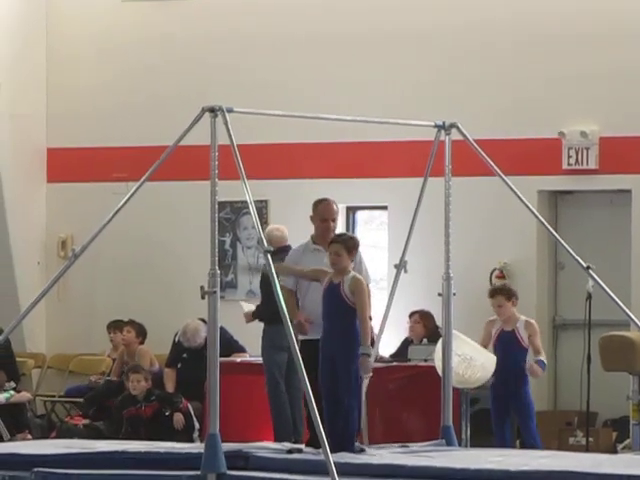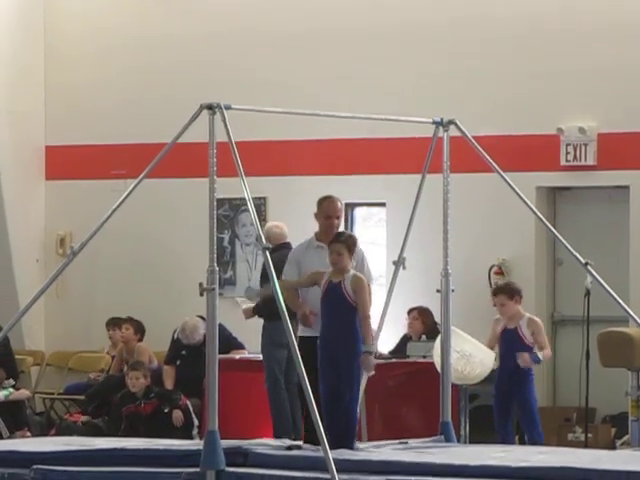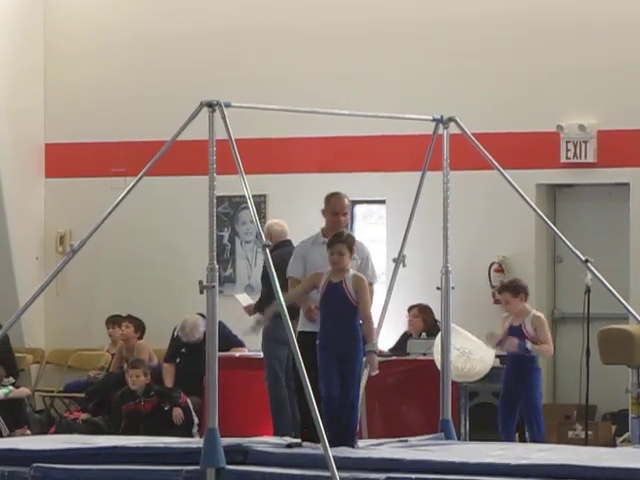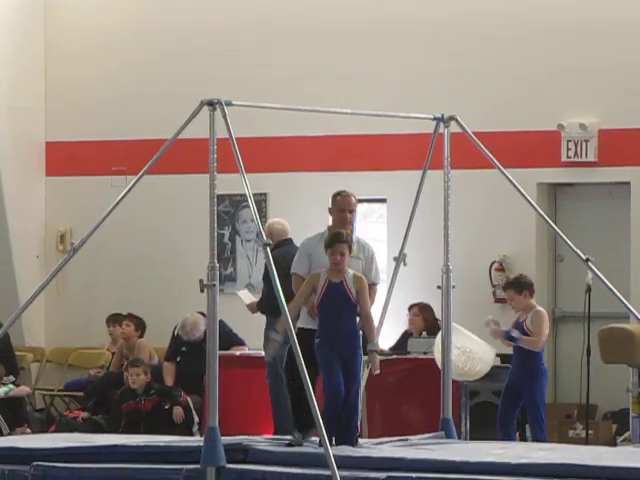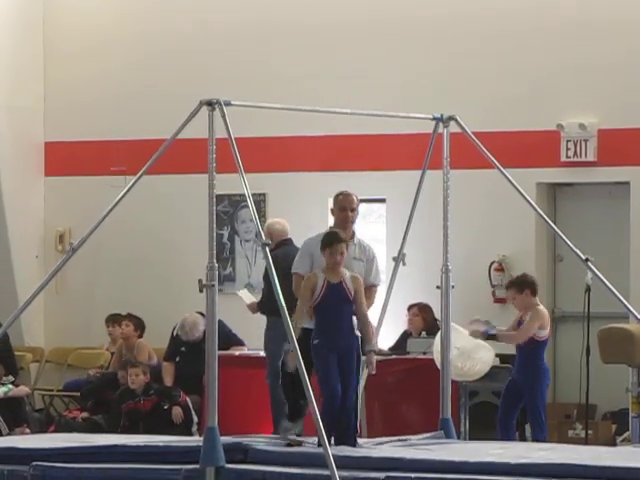
dt=0.1s
person 1, frame 1
right shoulder: (297, 255)
right elbow: (287, 290)
right wrist: (296, 315)
right hip: (311, 335)
right knee: (315, 391)
right ankle: (317, 440)
person 1, frame 2
left shoulder: (354, 251)
right shoulder: (300, 251)
right elbow: (290, 288)
right wrist: (300, 310)
right hip: (310, 332)
right knee: (311, 389)
right ankle: (313, 439)
person 1, frame 3
left shoulder: (359, 249)
right shoulder: (305, 247)
left elbow: (368, 286)
right elbow: (294, 283)
right wrist: (305, 304)
right hip: (311, 328)
right knee: (306, 383)
right ankle: (310, 435)
person 1, frame 4
left shoulder: (364, 249)
right shoulder: (311, 244)
left elbow: (371, 286)
right elbow: (297, 280)
right wrist: (308, 303)
right hip: (311, 325)
right knee: (297, 375)
right ankle: (304, 428)
person 1, frame 5
left shoulder: (365, 251)
right shoulder: (313, 244)
left elbow: (371, 288)
right elbow: (298, 279)
right hip: (312, 324)
right knee: (292, 370)
right ankle: (295, 416)
person 2, frame 1
left shoulder: (356, 282)
right shoulder: (325, 276)
left elbow: (364, 319)
right elbow: (295, 270)
left wrist: (365, 352)
left hip: (349, 347)
right hip: (327, 345)
left knee: (347, 399)
right knee: (329, 398)
left ankle: (347, 450)
right ankle: (333, 449)
person 2, frame 2
left shoulder: (358, 281)
right shoulder: (322, 277)
left elbow: (365, 318)
right elbow: (291, 285)
left wrist: (368, 350)
left hip: (350, 346)
right hip: (326, 345)
left knee: (348, 398)
right knee: (327, 396)
left ankle: (346, 447)
right ankle: (332, 446)
person 2, frame 3
left shoulder: (358, 281)
right shoulder: (319, 278)
left elbow: (366, 318)
right elbow: (290, 297)
left wrist: (371, 350)
right wrist: (267, 315)
left hip: (351, 345)
right hip: (326, 344)
left knee: (349, 397)
right knee: (330, 394)
left ankle: (347, 445)
right ankle: (331, 443)
person 2, frame 4
left shoulder: (358, 280)
right shoulder: (315, 279)
left elbow: (367, 317)
right elbow: (293, 308)
left wrist: (373, 350)
right wrist: (278, 335)
left hip: (351, 344)
right hip: (326, 344)
left knee: (350, 397)
right knee: (335, 392)
left ankle: (347, 444)
right ankle: (327, 441)
person 2, frame 5
left shoulder: (354, 281)
right shoulder: (313, 280)
left elbow: (363, 317)
right elbow: (299, 315)
left wrist: (370, 349)
left hip: (348, 344)
right hip: (322, 344)
left knee: (348, 397)
right knee: (332, 393)
left ankle: (346, 445)
right ankle: (325, 442)
person 3, frame 1
left shoulder: (272, 266)
left elbow: (269, 305)
left wrist: (253, 315)
left hip: (277, 330)
left knee: (277, 386)
right knee: (294, 385)
left ankle: (284, 437)
right ankle: (297, 436)
person 3, frame 2
left shoulder: (272, 262)
left elbow: (269, 301)
left wrist: (254, 311)
left hip: (276, 327)
right hip: (297, 326)
left knee: (276, 383)
right knee: (293, 382)
left ankle: (283, 435)
right ankle: (297, 433)
person 3, frame 3
left shoulder: (273, 259)
left elbow: (271, 298)
left wrist: (255, 308)
left hip: (278, 324)
left knee: (277, 380)
right knee: (293, 380)
left ankle: (284, 432)
right ankle: (296, 431)
person 3, frame 4
left shoulder: (276, 258)
left elbow: (273, 296)
left wrist: (258, 306)
left hip: (279, 323)
left knee: (277, 379)
left ankle: (284, 431)
right ankle: (296, 430)
person 3, frame 5
left shoulder: (276, 257)
left elbow: (273, 296)
left wrist: (258, 306)
left hip: (279, 323)
left knee: (277, 378)
left ankle: (282, 430)
person 4, frame 1
left shoulder: (528, 325)
right shoulder: (491, 324)
left elbow: (539, 352)
left wrist: (539, 364)
left hip: (520, 383)
right hip: (497, 383)
left knee: (529, 431)
right knee: (501, 434)
person 4, frame 2
left shoulder: (532, 322)
right shoulder: (498, 322)
left elbow: (547, 350)
right elbow: (490, 347)
left wrist: (534, 357)
left hip: (523, 380)
right hip: (502, 380)
left knee: (532, 429)
right knee: (503, 429)
person 4, frame 3
left shoulder: (537, 319)
right shoulder: (507, 319)
left elbow: (548, 348)
right elbow: (501, 343)
left wrist: (523, 346)
right wrist: (499, 342)
left hip: (530, 377)
right hip: (510, 377)
left knee: (534, 427)
right knee: (505, 426)
person 4, frame 4
left shoulder: (539, 314)
right shoulder: (519, 315)
left elbow: (538, 344)
right elbow: (512, 342)
left wrist: (511, 335)
right wrist: (499, 330)
left hip: (534, 375)
right hip: (516, 373)
left knee: (536, 426)
right knee: (504, 422)
person 4, frame 5
left shoulder: (539, 312)
right shoulder: (524, 313)
left elbow: (519, 338)
right elbow: (508, 335)
left wrist: (488, 333)
right wrist: (487, 328)
left hip: (535, 374)
right hip: (519, 373)
left knee: (536, 424)
right knee: (504, 421)
